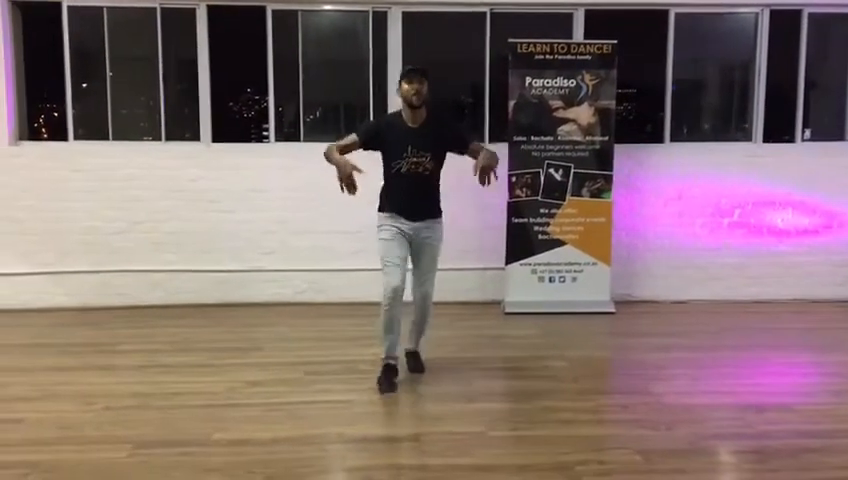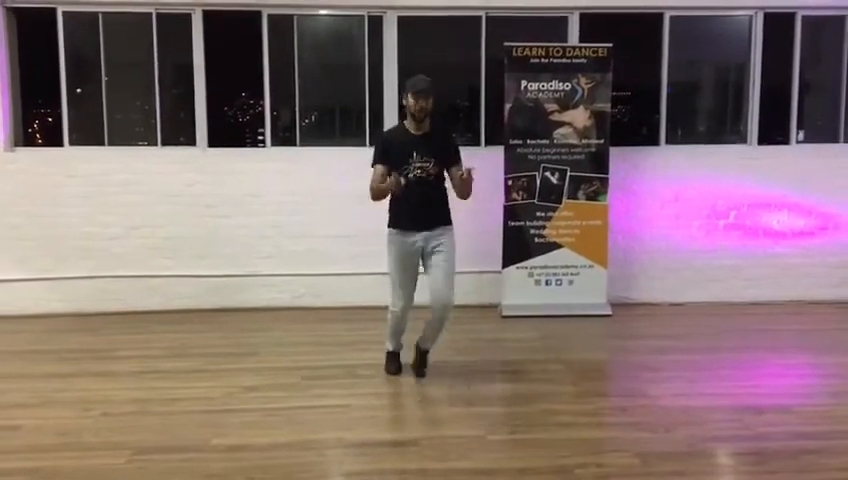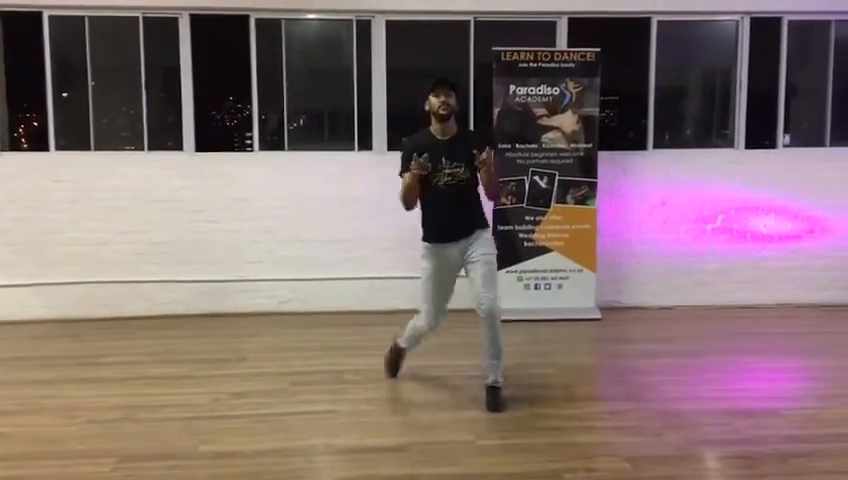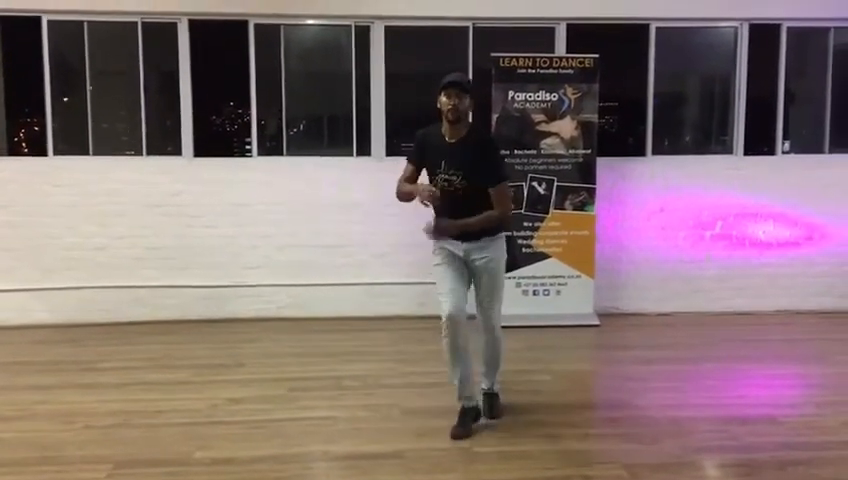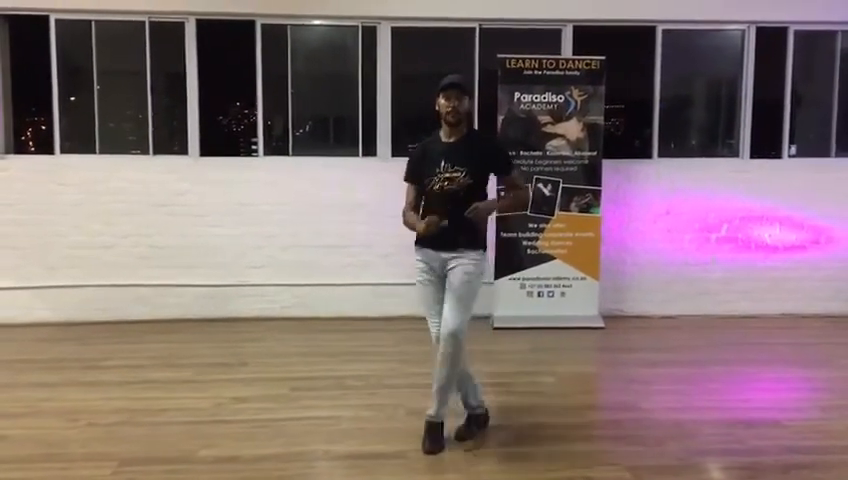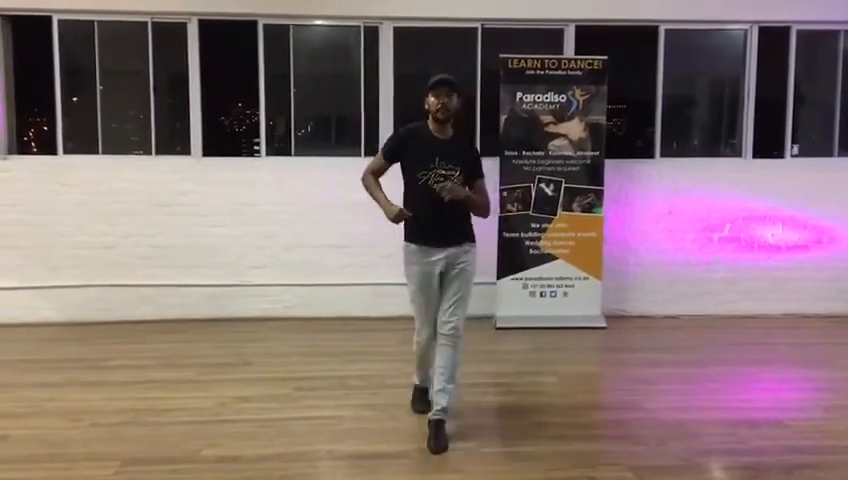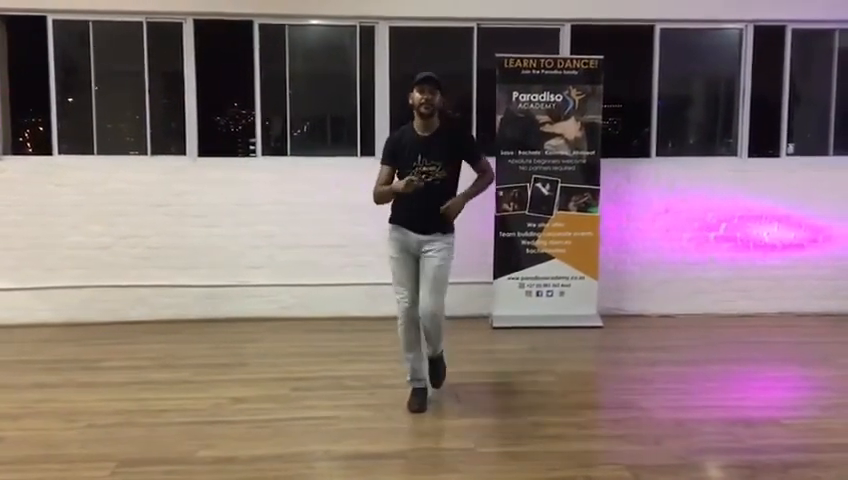
dt=0.4s
person 1, frame 1
left shoulder: (444, 128)
right shoulder: (383, 127)
left elbow: (483, 153)
right elbow: (332, 150)
left wrist: (488, 159)
right wrist: (342, 163)
left hip: (430, 223)
right hip: (393, 220)
left knee: (424, 294)
right knee: (394, 286)
left ankle: (413, 349)
right ankle: (389, 361)
person 1, frame 2
left shoulder: (444, 140)
right shoulder: (389, 140)
left elbow: (462, 193)
right elbow: (373, 193)
left wrist: (465, 182)
right wrist: (387, 186)
left hip: (440, 231)
right hip: (402, 233)
left knee: (442, 301)
right knee: (400, 303)
left ankle: (423, 346)
right ankle: (393, 349)
person 1, frame 3
left shoulder: (473, 142)
right shoulder: (415, 146)
left elbow: (495, 195)
right elbow: (407, 202)
left wrist: (489, 172)
right wrist: (414, 177)
left hip: (477, 239)
right hip: (437, 245)
left knee: (489, 310)
right knee: (431, 316)
left ankle: (493, 382)
right ankle: (401, 345)
person 1, frame 4
left shoulder: (485, 146)
right shoulder: (425, 140)
left elbow: (503, 211)
right elbow: (400, 189)
left wrist: (458, 225)
right wrist: (420, 191)
left hip: (486, 243)
right hip: (447, 245)
left knee: (490, 323)
right knee: (451, 316)
left ankle: (490, 389)
right ankle: (468, 403)
person 1, frame 5
left shoulder: (487, 147)
right shoulder: (422, 151)
left elbow: (520, 192)
right elbow: (409, 208)
left wrist: (492, 205)
right wrist: (419, 224)
left hip: (468, 255)
right hip: (427, 254)
left knee: (453, 332)
right knee: (440, 337)
left ankle: (435, 418)
right ankle: (475, 409)
person 1, frame 6
left shoulder: (467, 150)
right shoulder: (407, 137)
left elbow: (485, 208)
right elbow: (368, 175)
left wrist: (461, 194)
right wrist: (386, 205)
left hip: (461, 251)
right hip: (419, 251)
left knee: (450, 330)
right knee: (425, 331)
left ankle: (438, 418)
right ankle: (422, 383)
person 1, frame 7
left shoulder: (457, 138)
right shoulder: (398, 139)
left elbow: (487, 174)
right elbow: (378, 195)
left wrist: (464, 198)
right wrist: (398, 187)
left hip: (439, 237)
right hip: (401, 235)
left knee: (431, 310)
right knee: (406, 310)
left ankle: (434, 354)
right ankle: (417, 383)
